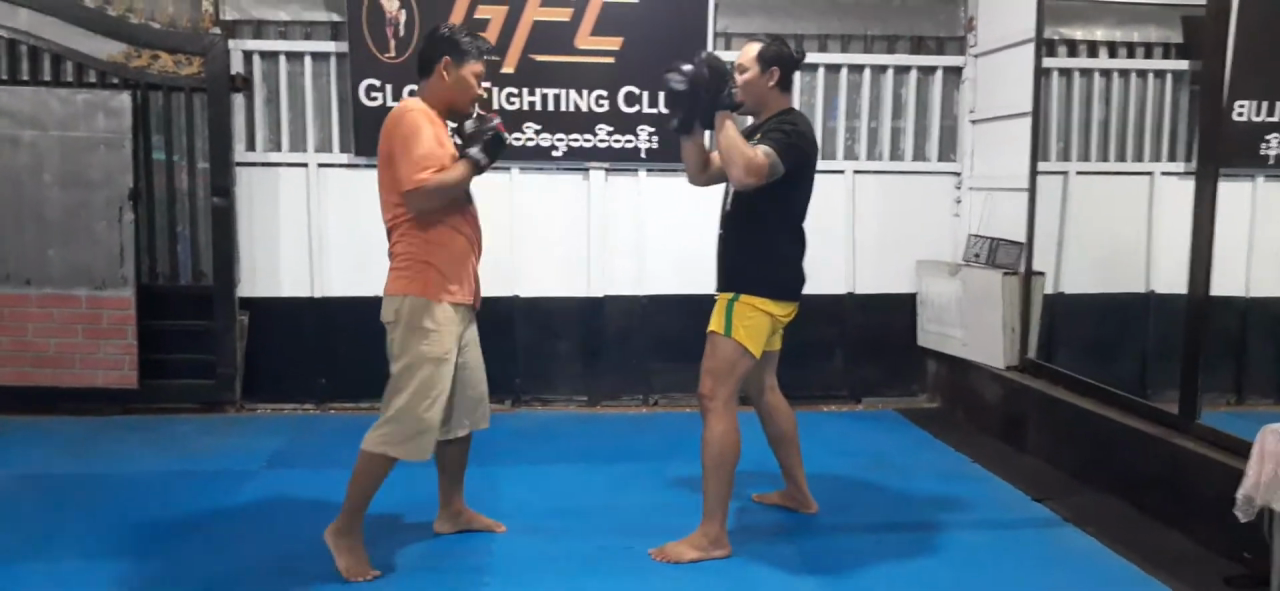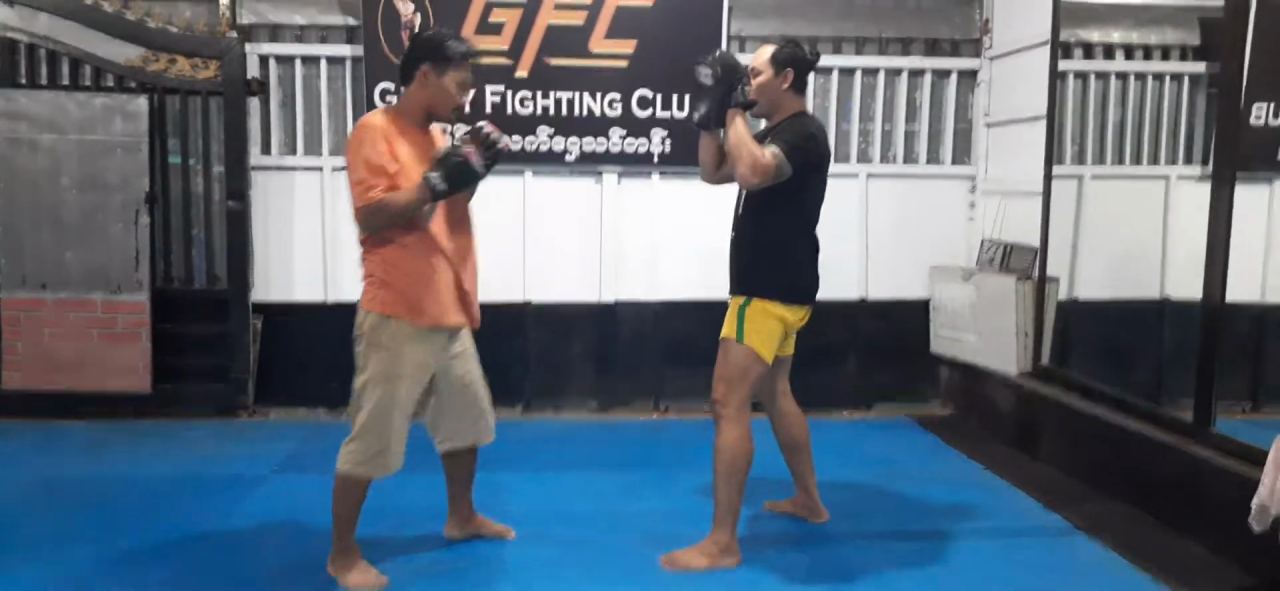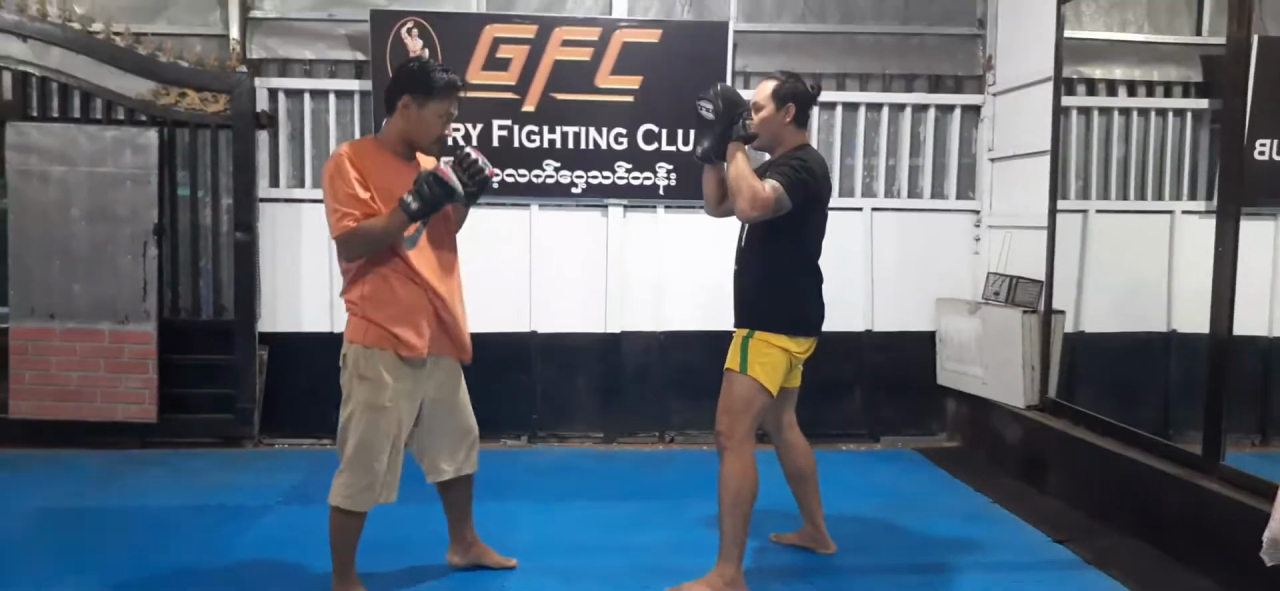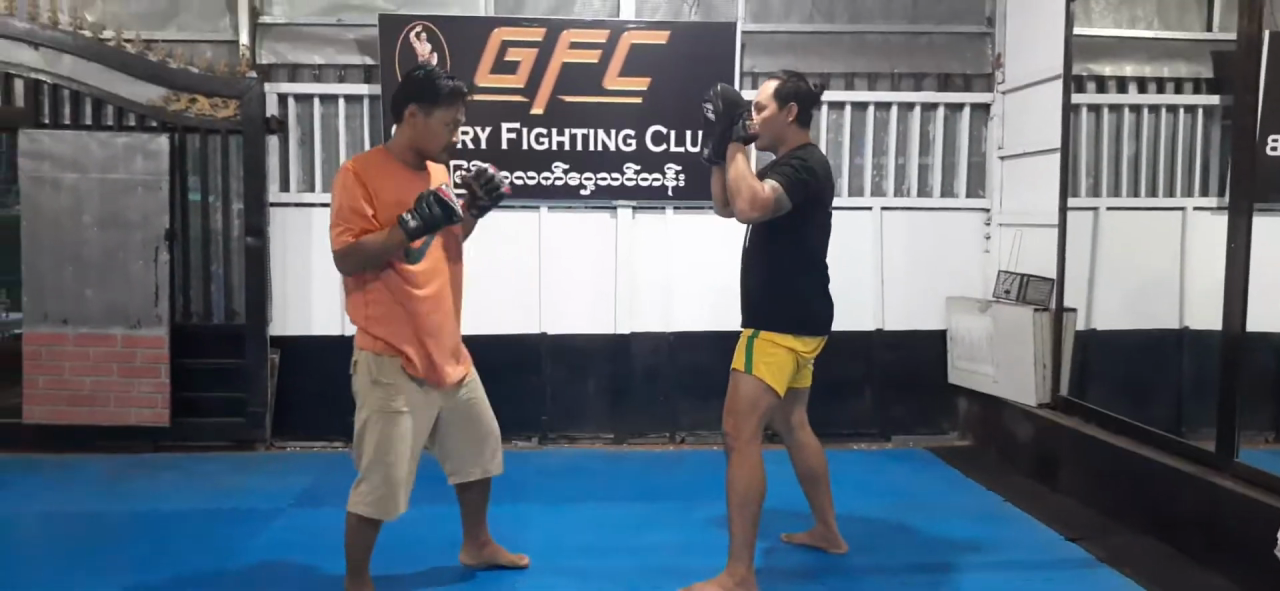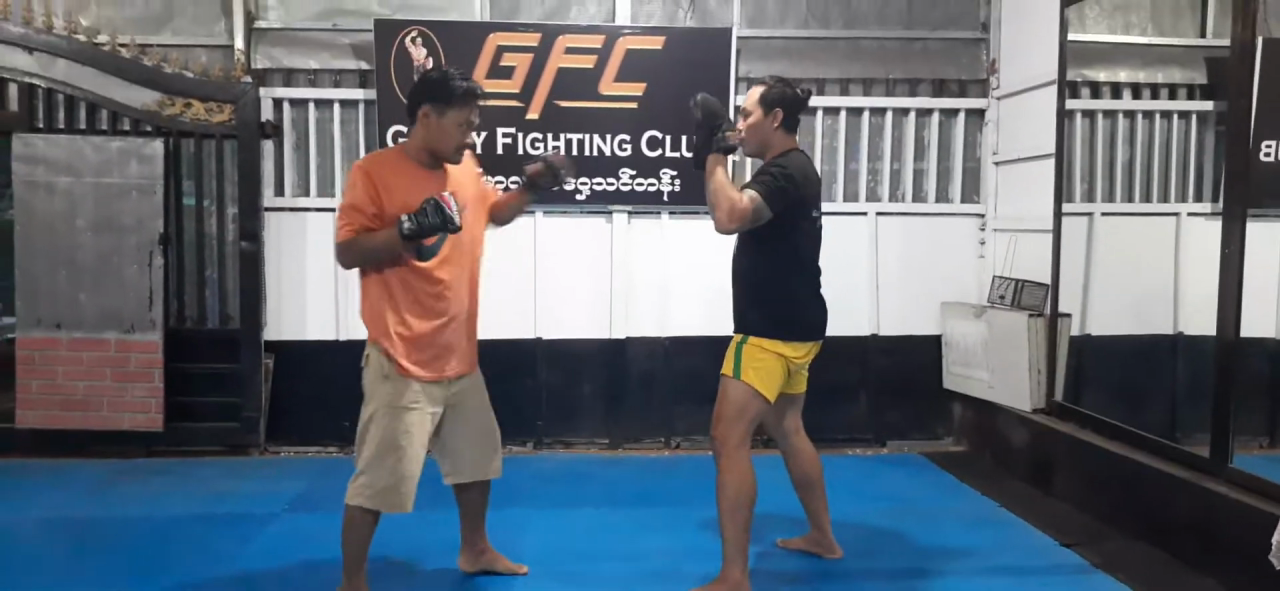
dt=0.2s
person 1, frame 1
left shoulder: (436, 123)
right shoulder: (411, 118)
right elbow: (419, 198)
left wrist: (474, 148)
right wrist: (474, 156)
left hip: (453, 295)
right hip: (421, 297)
left knee: (465, 405)
right knee: (409, 416)
left ankle: (452, 510)
right ankle: (345, 529)
person 1, frame 2
left shoulder: (436, 135)
right shoulder: (374, 130)
right elbow: (373, 217)
left wrist: (470, 172)
right wrist: (438, 179)
left hip: (449, 310)
right hip: (397, 315)
left knee: (468, 416)
right knee: (375, 435)
left ankle: (462, 517)
person 1, frame 3
left shoulder: (425, 163)
right shoulder: (351, 160)
right elbow: (350, 244)
left wrist: (463, 196)
right wrist: (416, 203)
left hip: (438, 342)
right hip: (379, 348)
left knee: (457, 447)
right knee: (363, 469)
left ankle: (464, 543)
person 1, frame 4
left shoulder: (435, 171)
right shoulder: (359, 173)
right elbow: (347, 258)
left wrist: (477, 202)
right wrist: (411, 225)
left hip: (447, 351)
right hip: (388, 359)
left knee: (479, 448)
right knee: (382, 479)
left ankle: (477, 545)
person 1, frame 5
left shoulder: (464, 167)
right shoulder: (373, 170)
left elbow: (498, 211)
right elbow: (347, 252)
left wrist: (539, 179)
right wrist: (410, 227)
left hip: (458, 352)
right hip: (400, 356)
left knee: (479, 452)
right knee: (384, 474)
person 2, frame 1
left shoulder: (791, 130)
right shoulder: (759, 130)
left elbow: (745, 174)
right elbow: (700, 175)
left wrist: (721, 109)
right wrist: (689, 118)
left hip: (759, 287)
right hip: (758, 283)
left knee: (715, 396)
right knee: (761, 386)
left ankle: (712, 534)
right ankle: (798, 492)
person 2, frame 2
left shoulder: (802, 133)
right shoulder: (775, 132)
left elbow: (751, 173)
right elbow: (714, 171)
left wrist: (733, 108)
right wrist: (710, 113)
left hip: (771, 291)
right hip: (774, 288)
left knee: (728, 403)
right knee: (774, 393)
left ankle: (722, 543)
right ankle: (809, 500)
person 2, frame 3
left shoulder: (802, 166)
right shoulder: (778, 166)
left elbow: (751, 207)
right elbow: (718, 205)
left wrist: (734, 142)
right wrist: (713, 149)
left hip: (775, 324)
right hip: (782, 320)
left knee: (732, 434)
right knee: (780, 425)
right ankle: (816, 531)
person 2, frame 4
left shoulder: (803, 165)
right shoulder: (789, 165)
left elbow: (750, 207)
right elbow: (728, 205)
left wrist: (735, 142)
right wrist: (718, 150)
left hip: (781, 324)
right hip: (795, 320)
left knee: (740, 434)
right knee: (792, 424)
right ankle: (828, 531)
person 2, frame 5
left shoulder: (786, 172)
right shoulder: (784, 169)
left elbow: (730, 218)
right elbow: (733, 211)
left wrist: (712, 151)
right wrist: (716, 154)
left hip: (772, 331)
right hip: (794, 326)
left knee: (729, 437)
right knee: (786, 430)
right ankle: (823, 537)
